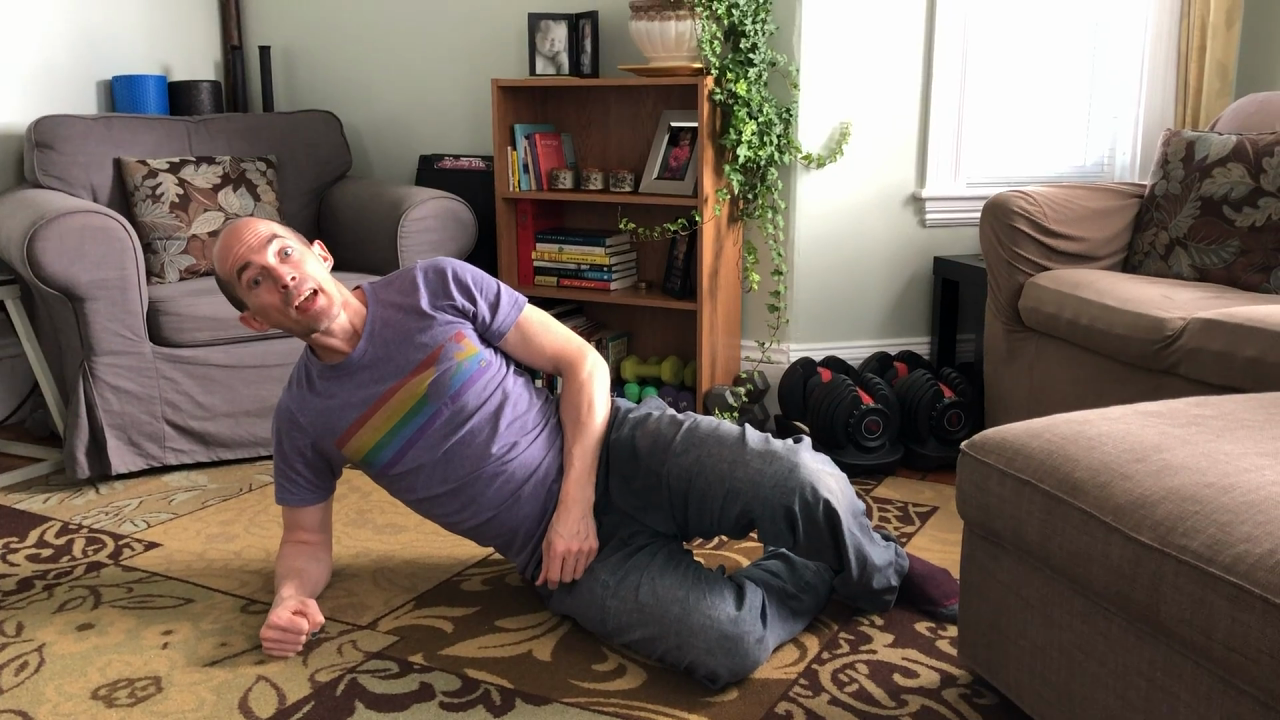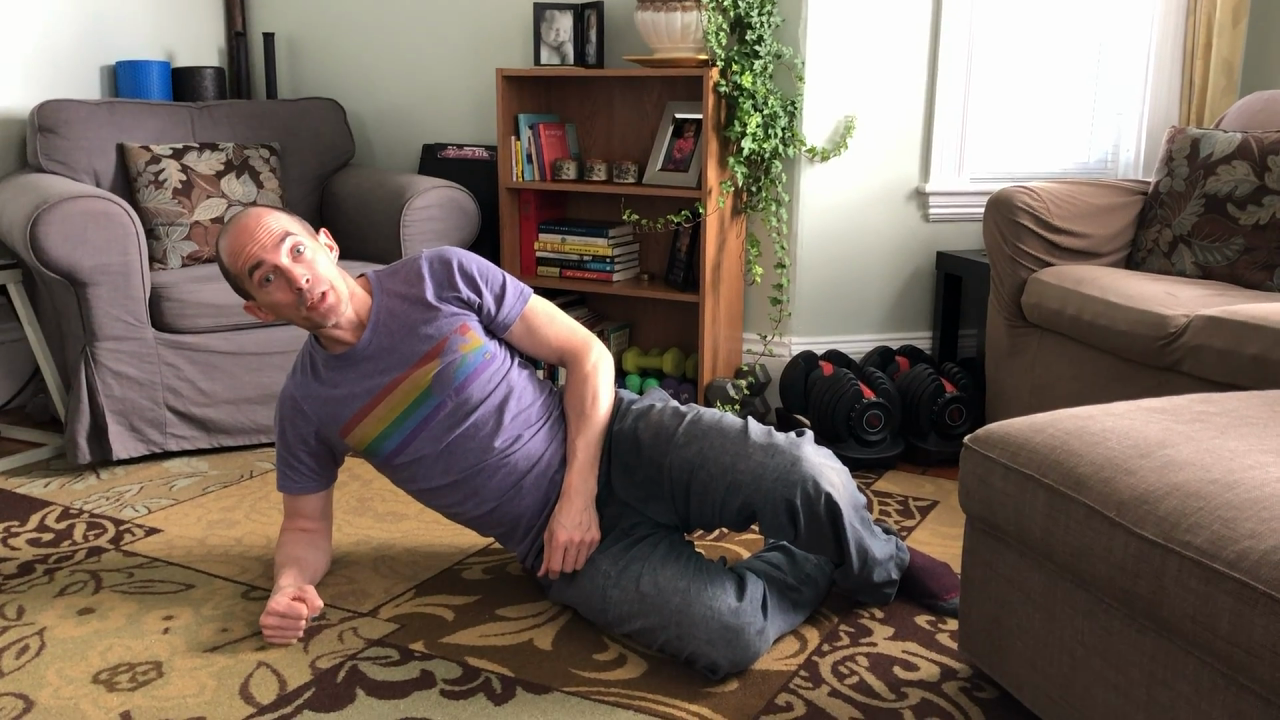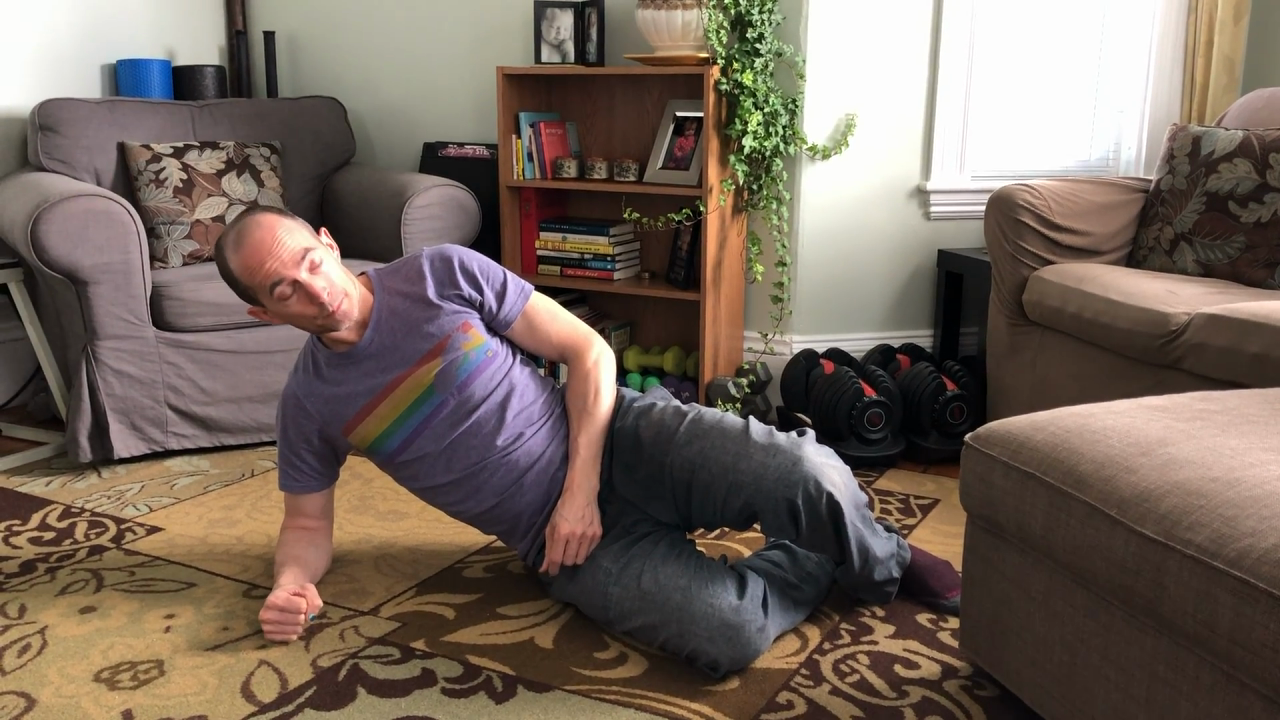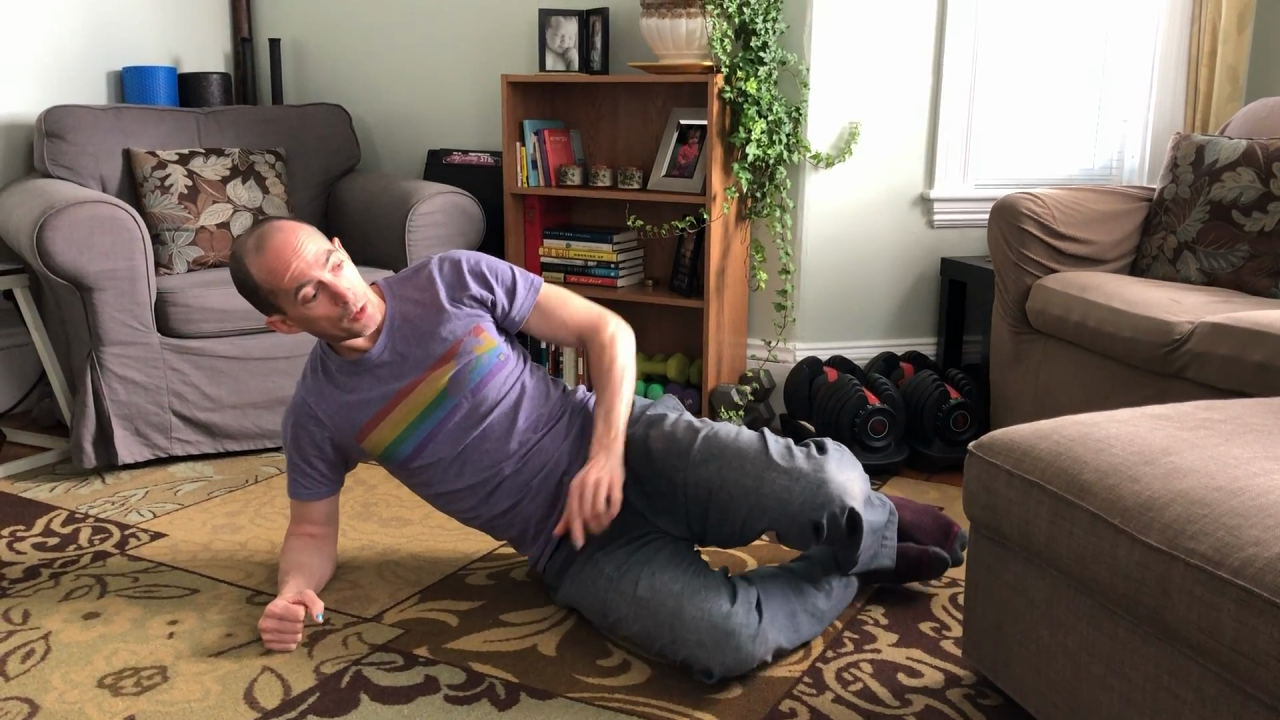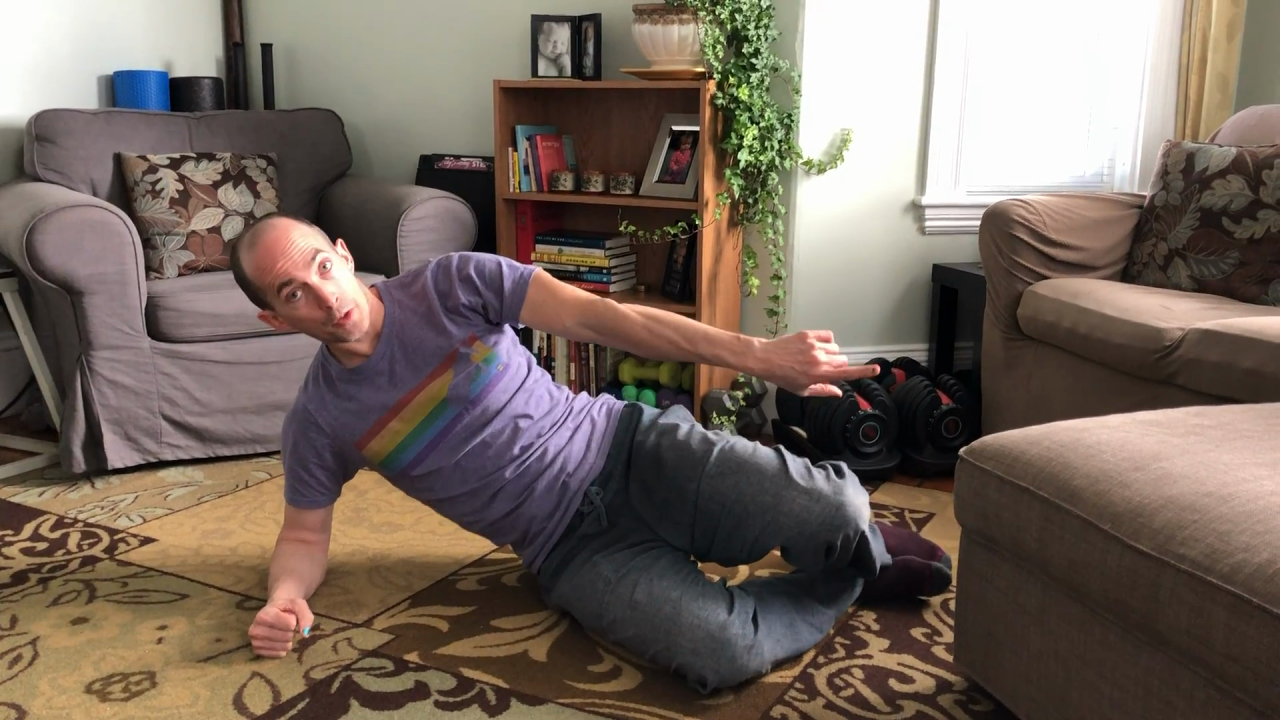
dt=1s
person 1, frame 1
left shoulder: (435, 285)
right shoulder: (302, 416)
left elbow: (581, 363)
right elbow: (306, 538)
left wrist: (576, 500)
right wrist: (290, 597)
left hip: (615, 449)
right hip: (556, 546)
left knee: (803, 482)
right knee: (726, 647)
left ankle: (879, 569)
right ankle: (808, 575)
person 1, frame 2
left shoulder: (441, 274)
right shoulder: (306, 404)
left elbow: (586, 355)
right elbow: (306, 524)
left wrist: (580, 492)
right wrist: (289, 585)
left hip: (617, 442)
right hip: (552, 535)
left knee: (804, 474)
right knee: (727, 637)
left ankle: (879, 562)
right ankle: (813, 566)
person 1, frame 3
left shoulder: (443, 272)
right shoulder: (308, 404)
left elbow: (588, 352)
right elbow: (308, 523)
left wrist: (582, 487)
right wrist: (290, 584)
left hip: (620, 440)
right hip: (555, 532)
left knee: (803, 473)
right knee: (730, 634)
left ankle: (882, 565)
right ankle: (813, 559)
person 1, frame 4
left shoulder: (451, 279)
right shoulder: (317, 413)
left elbow: (604, 329)
right elbow: (312, 530)
left wrist: (607, 452)
right wrist: (294, 592)
left hip: (631, 449)
right hip: (572, 540)
left knee: (824, 490)
right knee: (725, 642)
left ankle: (872, 521)
right ankle: (856, 566)
person 1, frame 5
left shoulder: (452, 283)
right shoulder: (317, 421)
left elbow: (603, 319)
right elbow: (304, 535)
left wrist: (758, 354)
right wrist: (284, 597)
left hip: (630, 449)
right hip: (573, 545)
left knee: (831, 510)
right knee: (721, 652)
left ankle: (858, 537)
right ankle: (848, 580)
